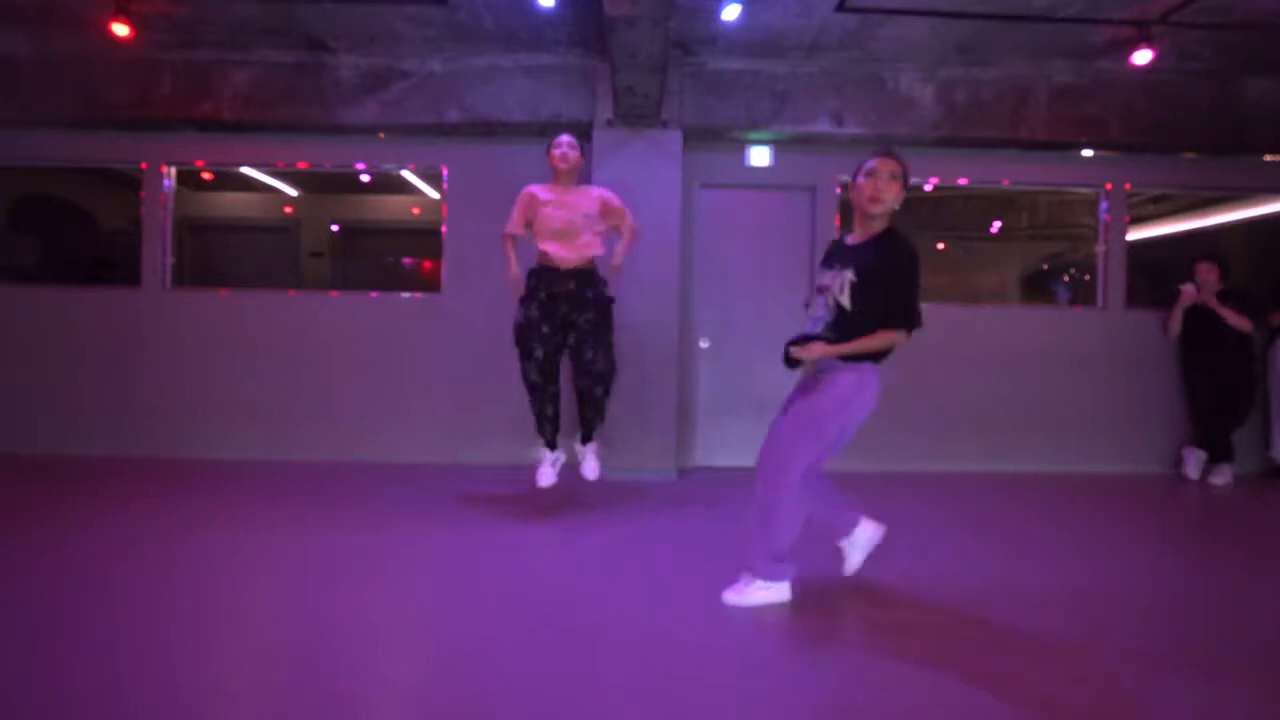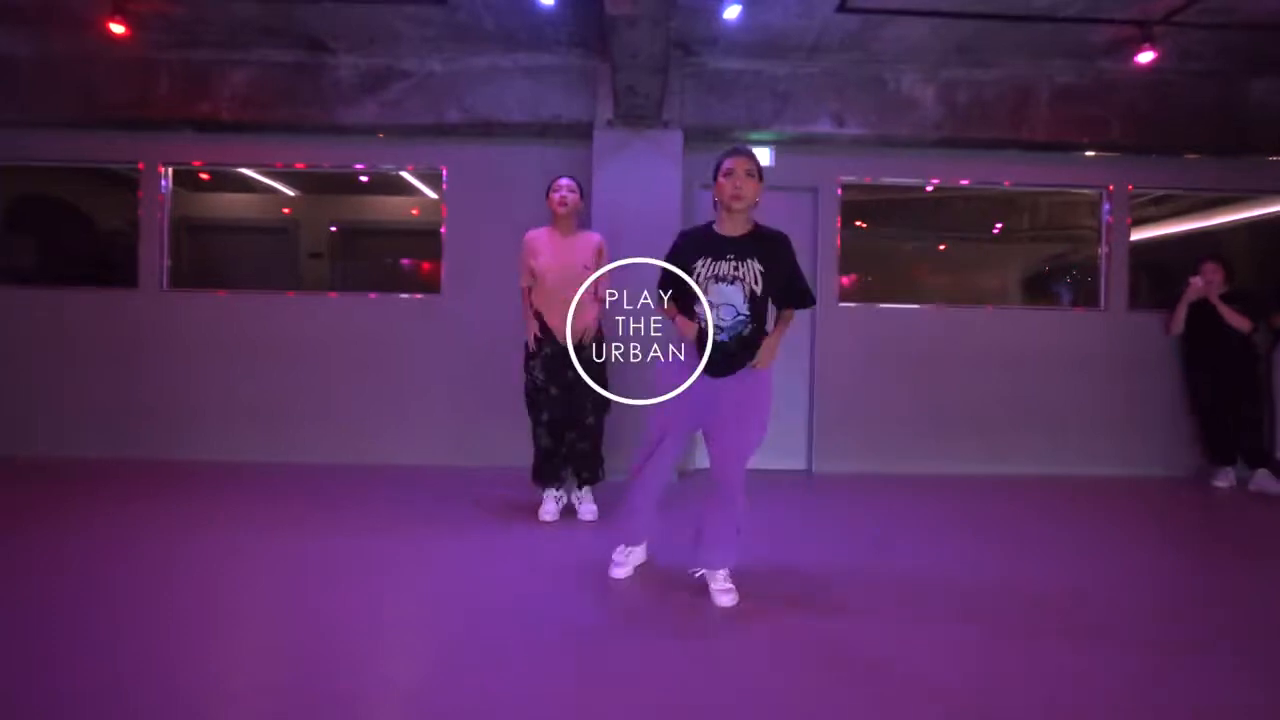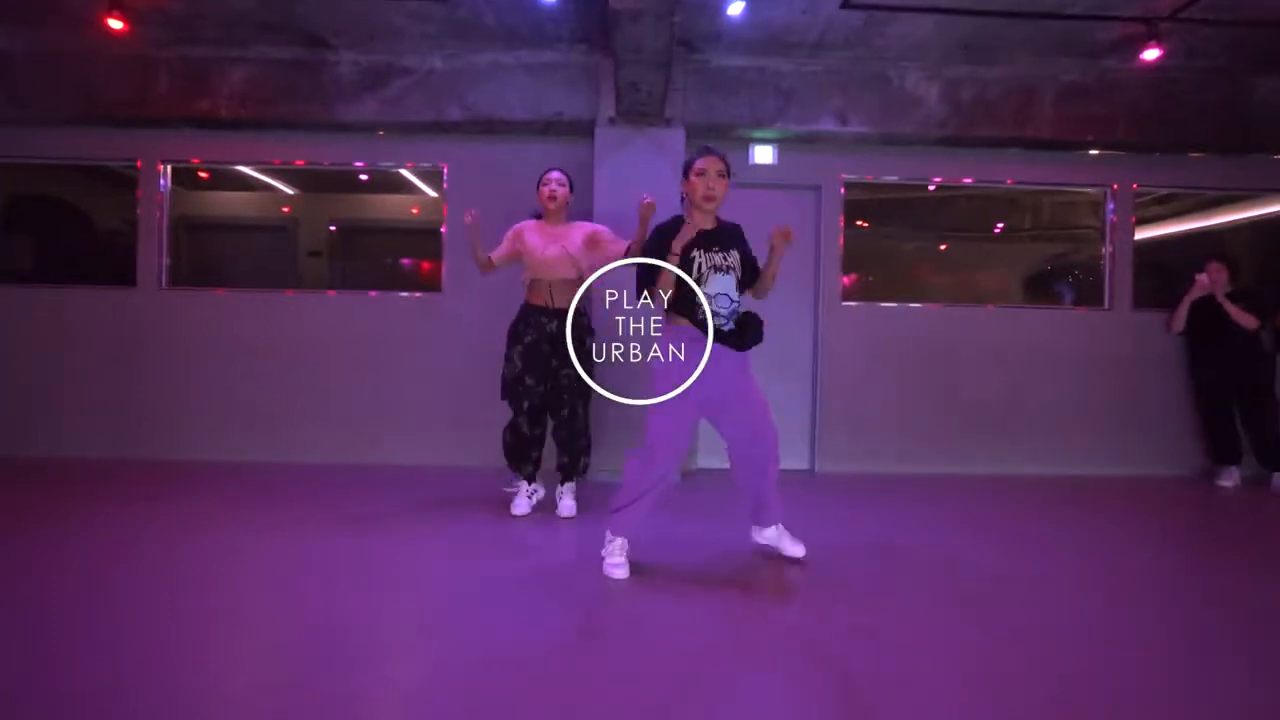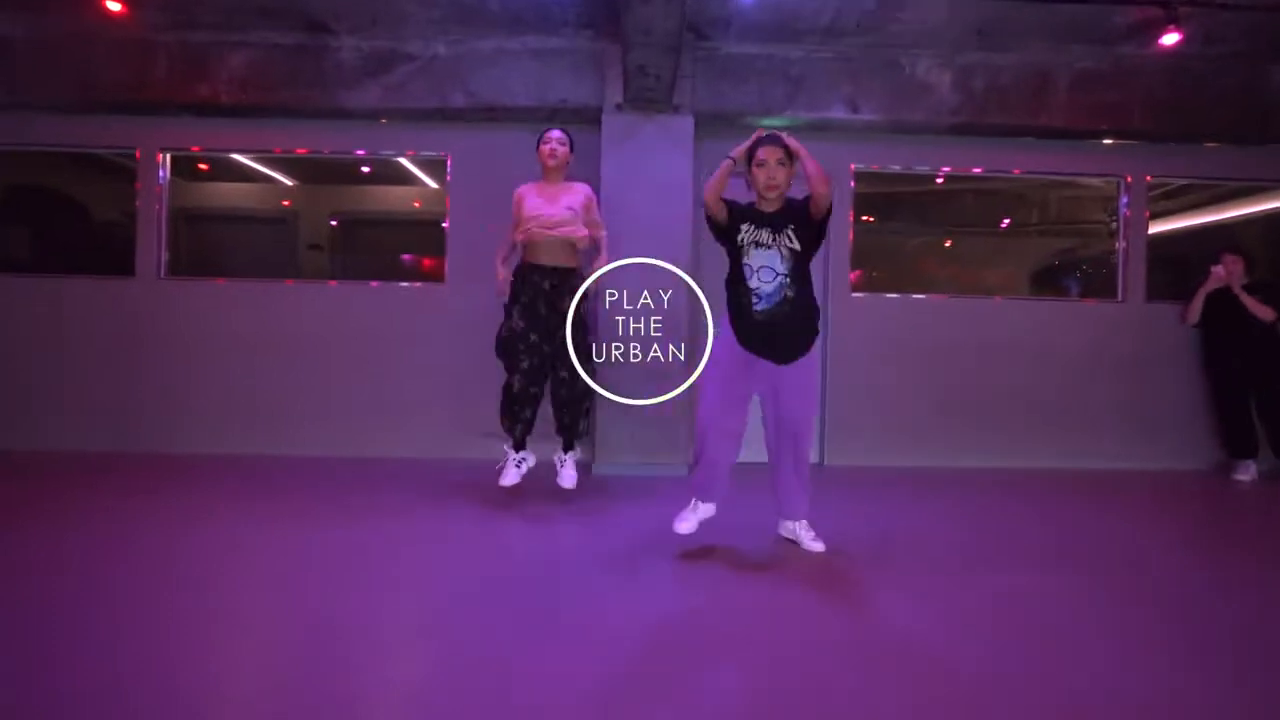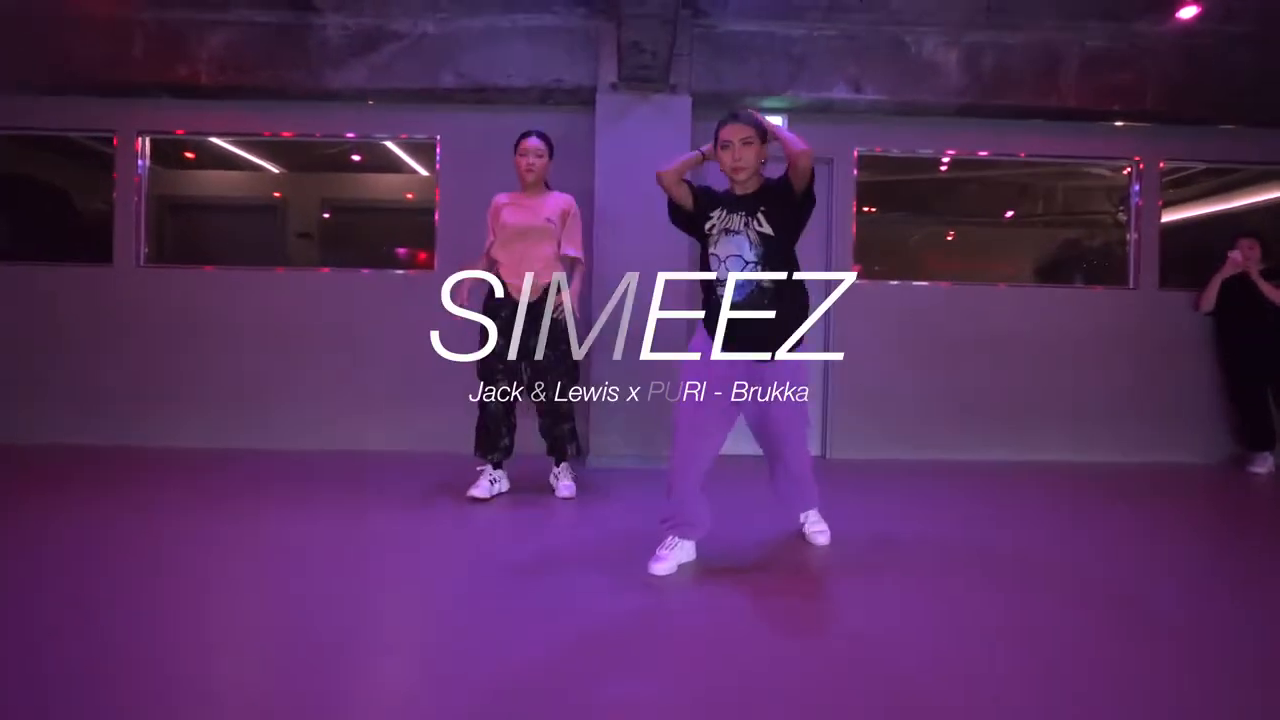
dt=0.4s
person 1, frame 1
left shoulder: (896, 252)
right shoulder: (835, 248)
left elbow: (897, 332)
left wrist: (829, 349)
right wrist: (805, 344)
left hip: (851, 378)
right hip: (820, 374)
left knee: (781, 469)
right knee: (794, 470)
left ankle: (770, 576)
right ankle: (854, 529)
person 1, frame 2
left shoulder: (774, 244)
right shoulder: (691, 240)
left elbow: (790, 304)
right elbow: (667, 297)
left wrist: (774, 339)
right wrist: (681, 322)
left hip: (746, 370)
right hip: (693, 365)
left knee: (730, 467)
right knee: (658, 456)
left ankle: (717, 566)
right ankle: (633, 542)
person 1, frame 3
left shoulder: (734, 235)
right shoulder: (668, 233)
left elbow: (753, 289)
right elbow: (656, 297)
left wrist: (776, 255)
right wrist: (676, 251)
left hip: (731, 354)
right hip: (685, 350)
left knee: (762, 443)
right knee: (663, 449)
left ankle: (768, 526)
right ankle: (618, 536)
person 1, frame 4
left shoulder: (803, 214)
right shoulder: (736, 216)
left elbow: (823, 194)
right elbow: (710, 198)
left wrist: (799, 150)
right wrist: (736, 156)
left hip: (796, 347)
right hip: (738, 341)
left knee: (793, 438)
right knee: (715, 422)
left ankle: (795, 519)
right ankle: (704, 498)
person 1, frame 5
left shoulder: (784, 198)
right shoulder: (708, 205)
left elbow: (803, 158)
right elbow: (667, 177)
left wrist: (775, 128)
right wrist: (704, 152)
left hip: (777, 347)
right hip: (716, 345)
left knee: (786, 444)
right knee: (690, 442)
left ankle: (805, 508)
right ankle: (682, 534)
person 2, frame 1
left shoulder: (599, 197)
right shoulder: (532, 194)
left elbow: (629, 225)
right elbow: (510, 234)
left wrist: (619, 254)
right wrist: (513, 264)
left hip: (586, 286)
right hip: (544, 285)
left knee: (593, 370)
right knee: (539, 370)
left ankle: (588, 444)
right ankle: (549, 449)
person 2, frame 2
left shoulder: (595, 243)
right shoulder: (533, 240)
left elbow: (602, 290)
right elbow: (526, 287)
left wrist: (596, 315)
right wrist: (529, 320)
left hip: (584, 339)
right hip: (545, 338)
left knee: (587, 418)
right knee: (547, 418)
left ankle: (584, 490)
right ankle: (552, 490)
person 2, frame 3
left shoulder: (588, 232)
right shoulder: (523, 230)
left elbow: (630, 255)
right elbow: (486, 265)
left wrist: (643, 223)
right wrist: (473, 236)
left hip: (573, 323)
right hip: (532, 322)
left knee: (571, 408)
right knee: (527, 406)
left ankle: (567, 486)
right ankle: (527, 483)
person 2, frame 4
left shoulder: (583, 193)
right shoulder: (523, 194)
left elbow: (598, 235)
left wrist: (601, 257)
right wrist: (501, 262)
left hip: (568, 283)
right hip: (528, 282)
left knee: (569, 370)
right knee: (523, 368)
left ankle: (568, 452)
right ankle: (517, 451)
person 2, frame 5
left shoulder: (564, 204)
right shoulder: (499, 204)
left elbow: (574, 259)
right elbow: (490, 252)
left wrist: (573, 291)
right wrist: (470, 280)
left hip: (547, 303)
right hip: (501, 301)
left knee: (553, 391)
right knee: (495, 389)
left ankle: (562, 466)
right ankle: (494, 469)
person 3, frame 1
left shoulder: (1235, 298)
right shoulder: (1188, 302)
left elbow: (1248, 327)
right elbow: (1173, 333)
left wrist: (1217, 306)
right wrist: (1180, 307)
left hip: (1236, 366)
right hip: (1200, 368)
left knee: (1235, 411)
right knee: (1206, 415)
left ankle: (1201, 449)
right ankle: (1221, 463)
person 3, frame 2
left shoulder: (1240, 299)
right shoulder: (1193, 303)
left elbow: (1245, 327)
right elbow: (1175, 330)
left wrist: (1216, 302)
right wrist: (1186, 300)
left hip: (1240, 367)
right hip: (1203, 370)
left knee: (1248, 416)
right knee: (1212, 419)
left ankle: (1259, 471)
right ankle: (1225, 467)
person 3, frame 3
left shoulder: (1244, 299)
right shoulder: (1198, 303)
left elbow: (1252, 324)
right elbow: (1176, 327)
left wrist: (1222, 299)
right wrist: (1189, 297)
left hip: (1248, 367)
right hip: (1210, 371)
right knee: (1217, 419)
right ankle: (1229, 467)
person 3, frame 4
right shoulder: (1213, 295)
right elbow: (1191, 319)
left wrist: (1238, 291)
right wrist: (1205, 289)
right hip: (1225, 363)
right knee: (1232, 412)
right ankle: (1245, 461)
person 3, frame 5
right shoulder: (1228, 282)
right elbow: (1204, 307)
left wrist: (1256, 277)
right wrist: (1222, 274)
right hip: (1240, 353)
right knee: (1248, 402)
